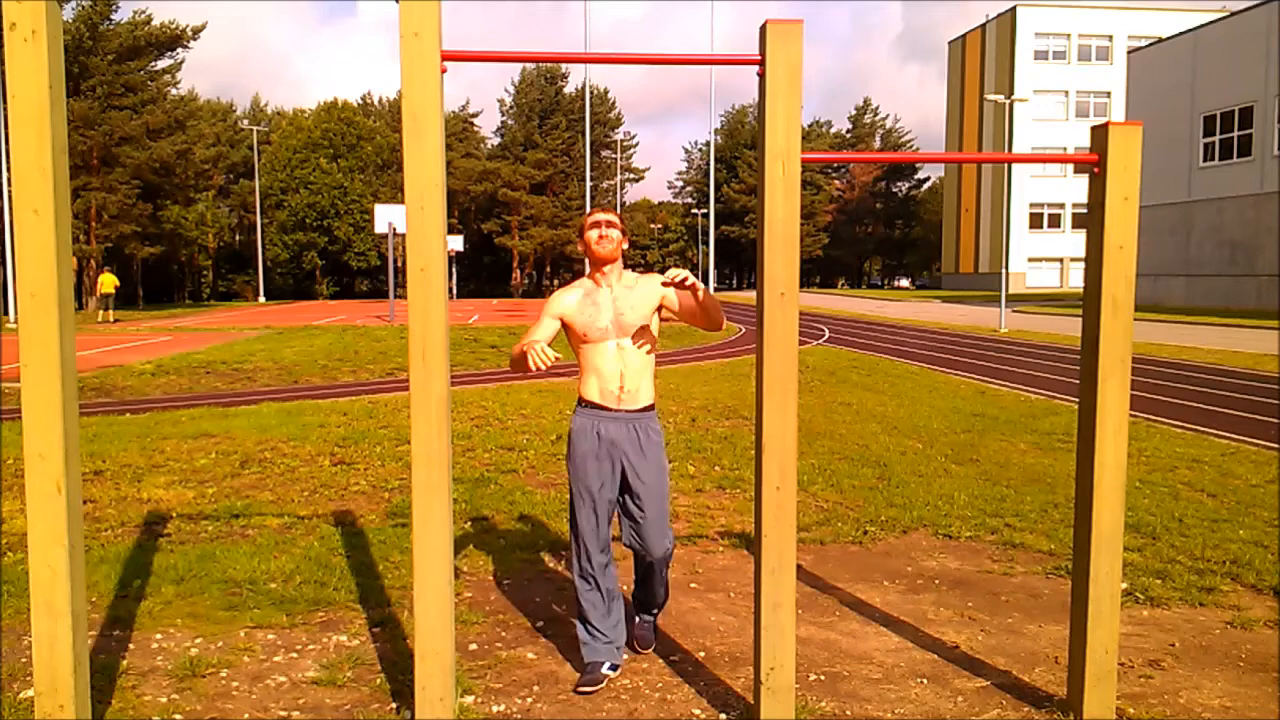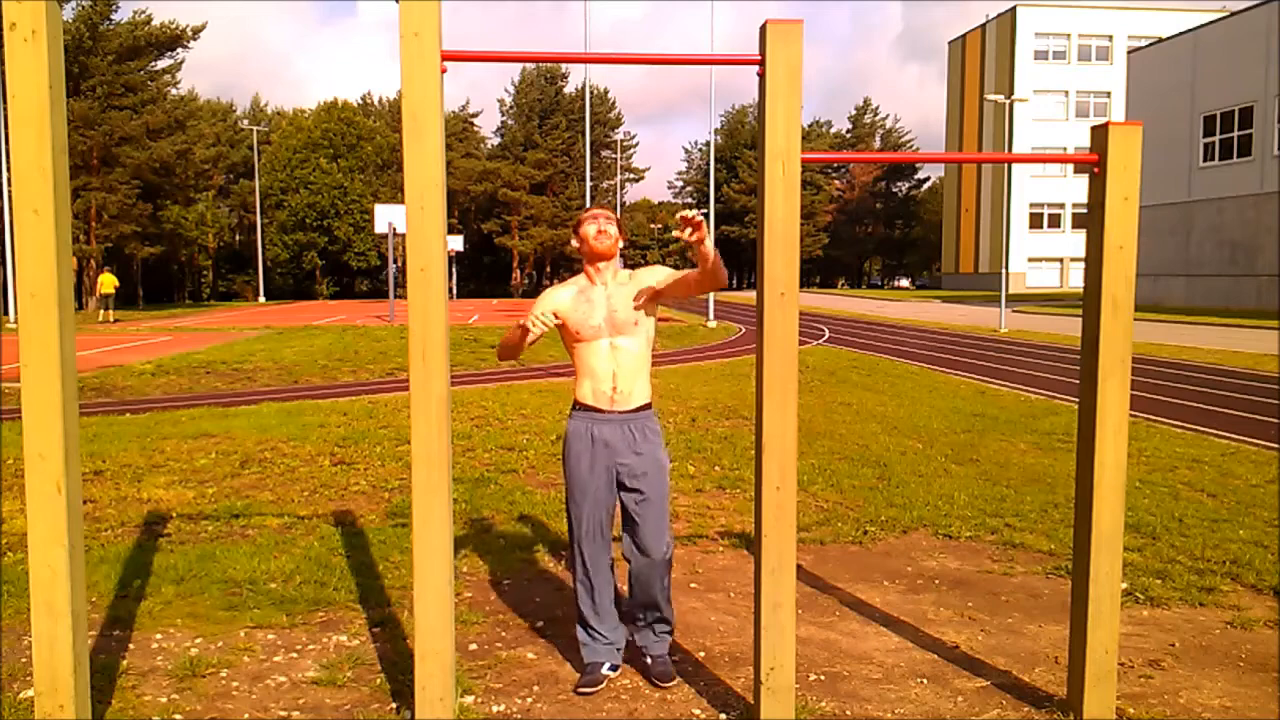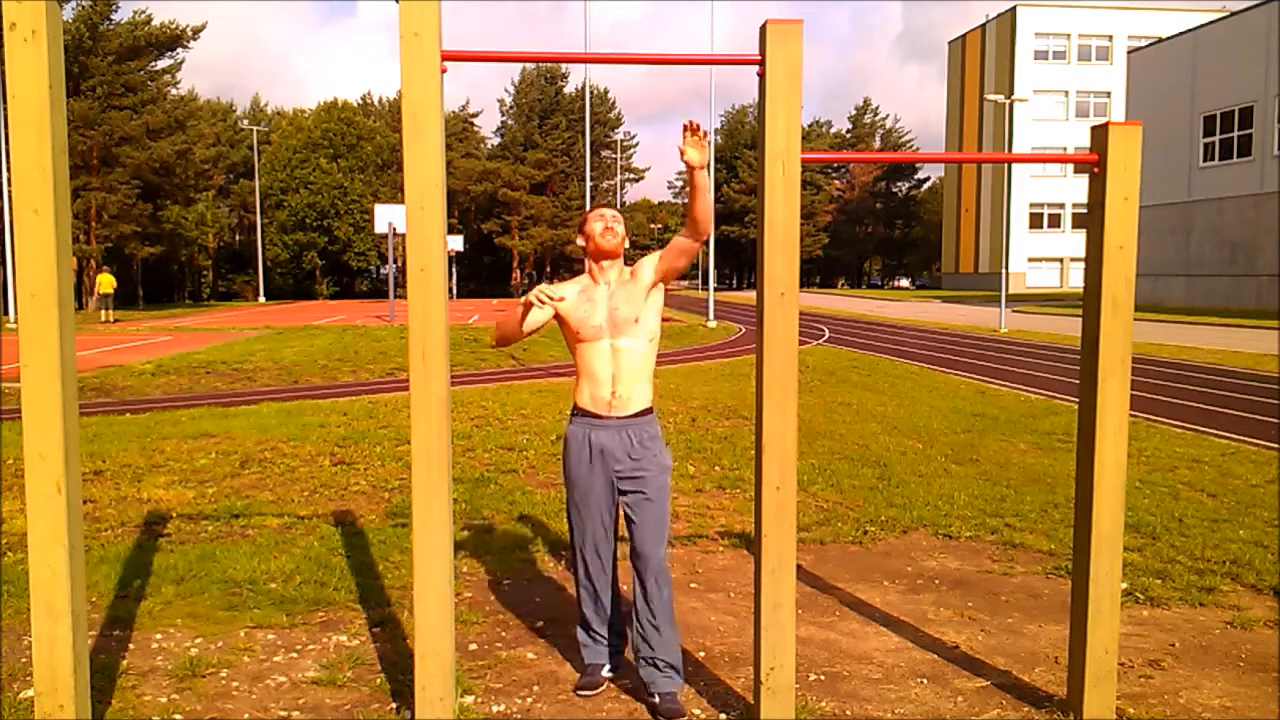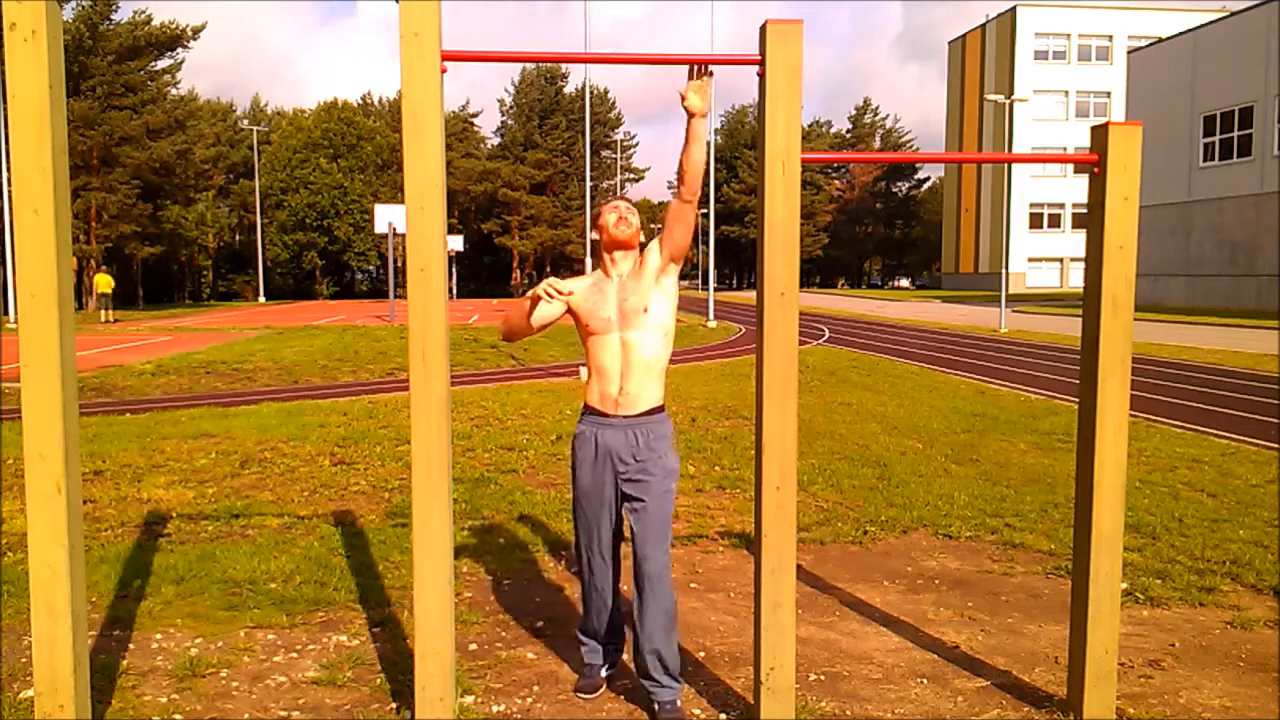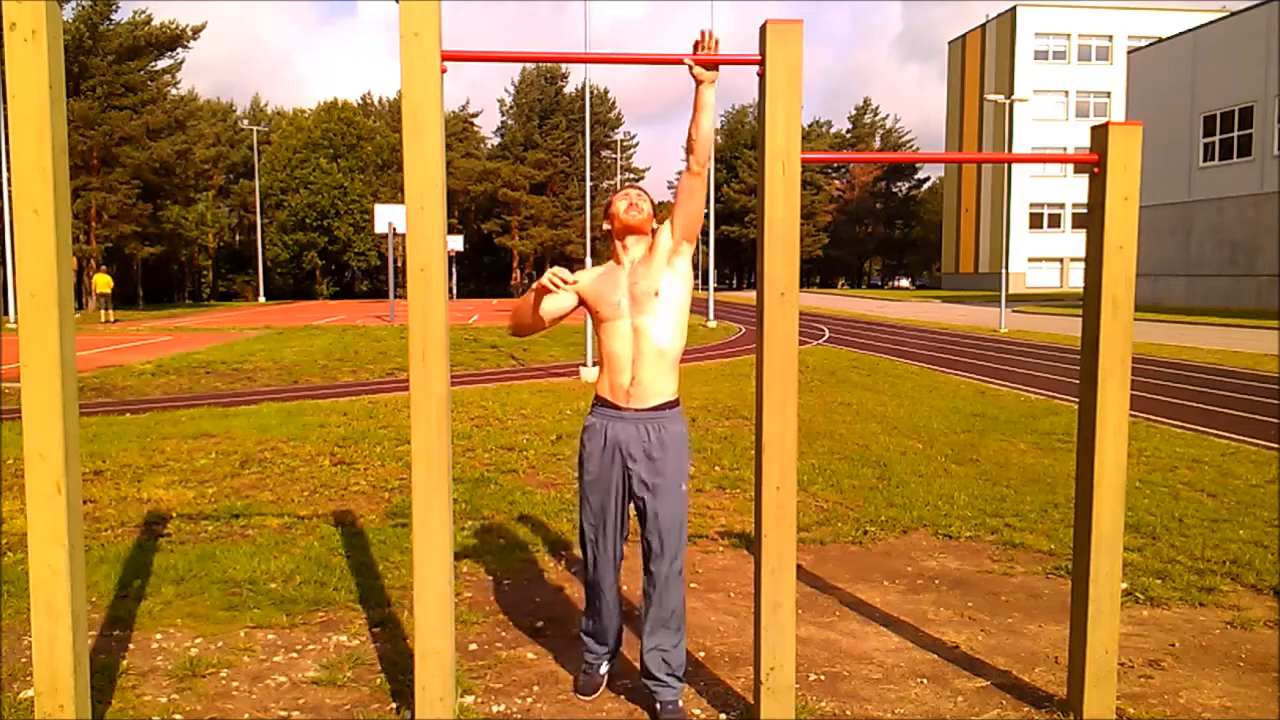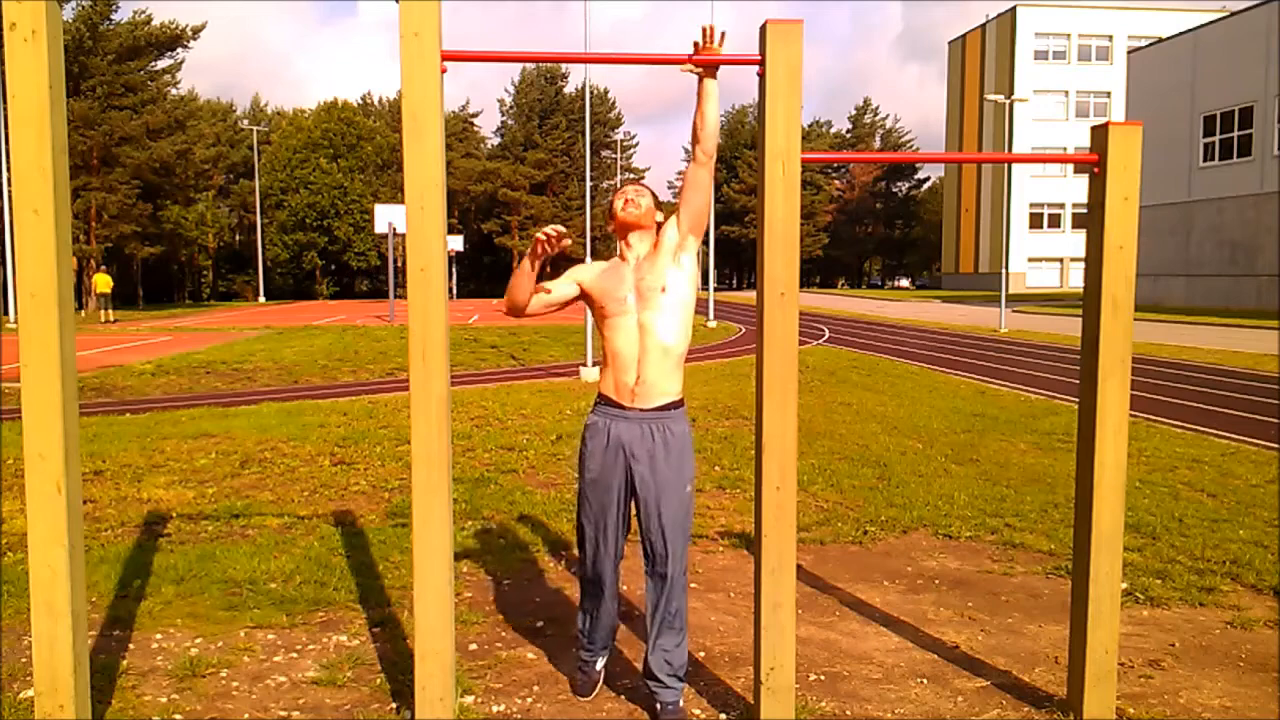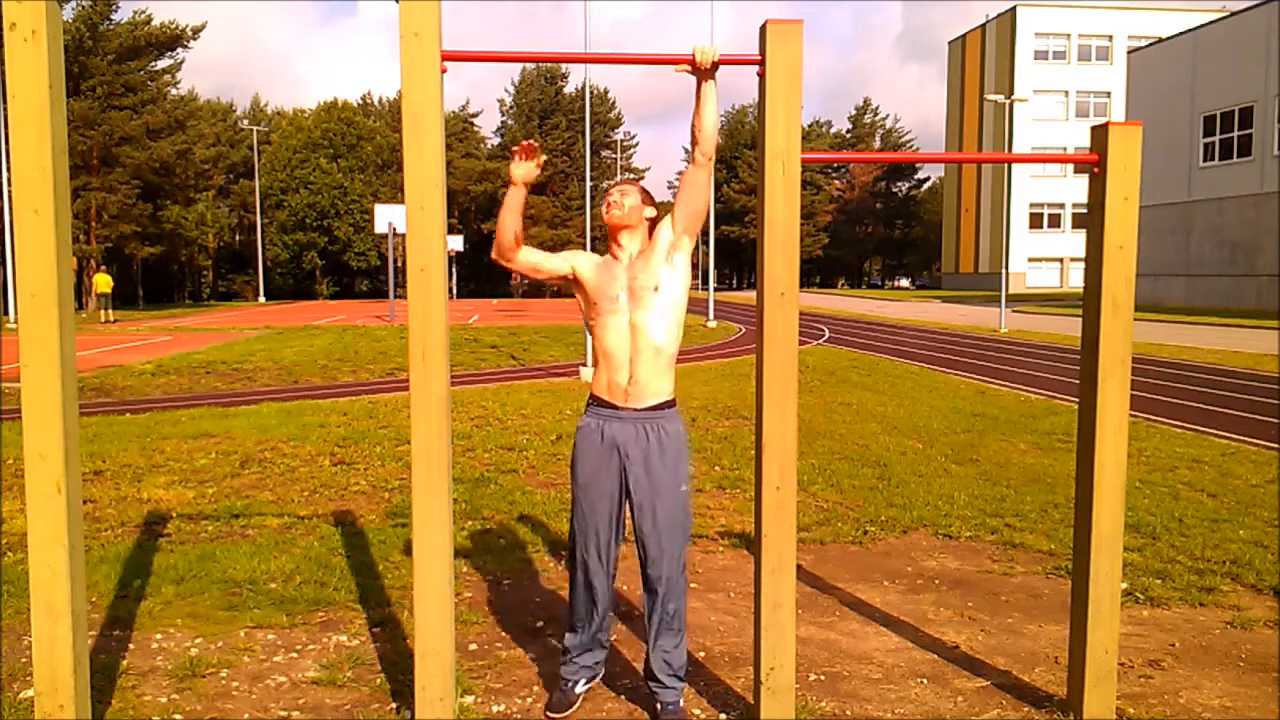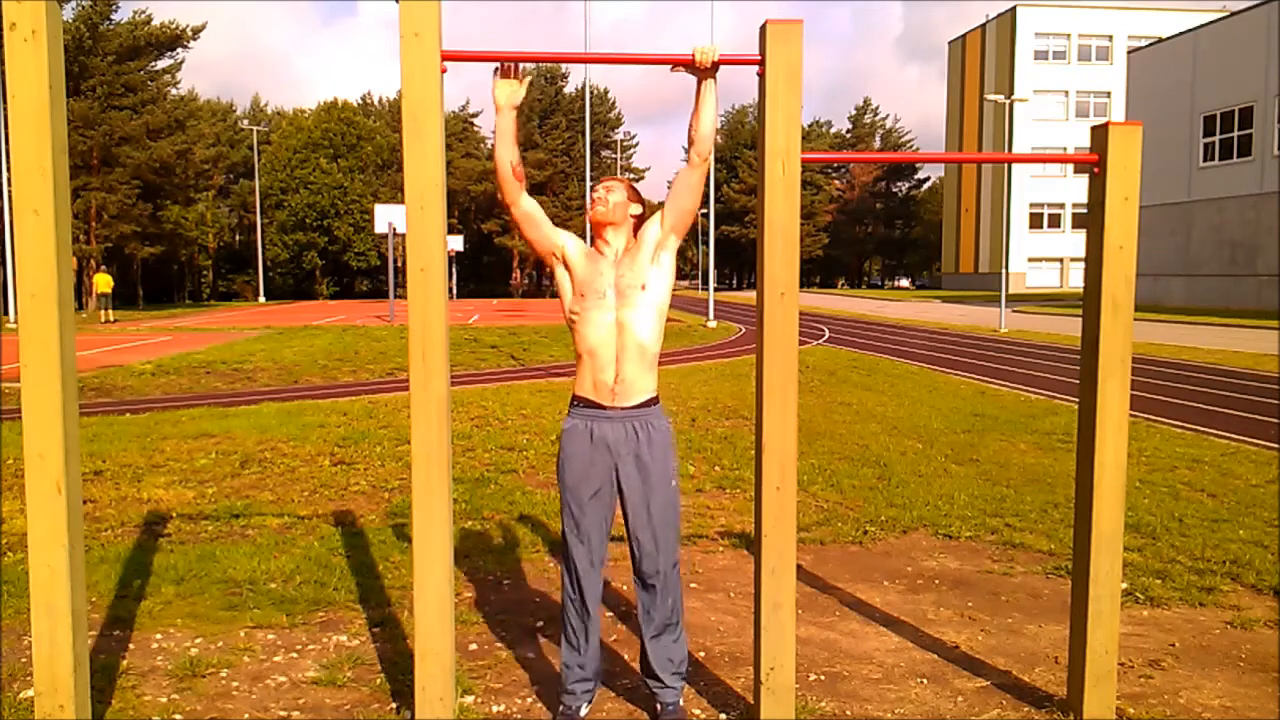
dt=0.2s
person 1, frame 1
left shoulder: (653, 286)
right shoulder: (567, 300)
left elbow: (714, 323)
right elbow: (517, 362)
left wrist: (699, 290)
right wrist: (528, 349)
left hip: (643, 426)
right hip: (591, 427)
left knee: (654, 543)
right knee: (593, 543)
left ankle: (644, 613)
right ankle: (602, 650)
person 1, frame 2
left shoulder: (649, 280)
right shoulder: (561, 297)
left elbow: (714, 282)
right elbow: (506, 351)
left wrist: (703, 244)
right wrist: (524, 326)
left hip: (641, 428)
right hip: (587, 430)
left knee: (653, 546)
right knee: (590, 546)
left ankle: (652, 635)
right ankle: (601, 653)
person 1, frame 3
left shoulder: (651, 276)
right shoulder: (563, 296)
left elbow: (697, 234)
right elbow: (501, 337)
left wrist: (697, 172)
right wrist: (528, 306)
left hip: (641, 434)
right hip: (585, 435)
left knee: (652, 557)
right knee: (593, 554)
right ankle: (600, 654)
person 1, frame 4
left shoulder: (663, 267)
right shoulder: (576, 289)
left elbow: (688, 195)
right elbow: (509, 331)
left wrist: (697, 118)
right wrist: (535, 297)
left hip: (650, 436)
right hip: (594, 434)
left knee: (652, 561)
right knee: (596, 557)
right ankle: (599, 656)
person 1, frame 5
left shoulder: (675, 251)
right shoulder: (588, 280)
left elbow: (697, 165)
right elbow: (520, 327)
left wrist: (704, 88)
right wrist: (540, 289)
left hip: (663, 430)
right hip: (603, 427)
left knee: (663, 560)
right knee: (600, 554)
right ankle: (598, 652)
person 1, frame 6
left shoulder: (681, 245)
right shoulder: (593, 274)
left elbow: (703, 156)
right elbow: (517, 306)
left wrist: (708, 80)
right wrist: (534, 256)
left hip: (666, 429)
right hip: (607, 427)
left knee: (668, 560)
right knee: (598, 550)
right ankle: (593, 649)
person 1, frame 7
left shoulder: (673, 246)
right shoulder: (583, 267)
left elbow: (703, 160)
right elbow: (506, 253)
left wrist: (706, 80)
right wrist: (517, 185)
left hip: (660, 428)
right hip: (599, 426)
left knee: (664, 563)
right knee: (591, 556)
right ankle: (580, 666)
person 1, frame 8
left shoulder: (658, 245)
right shoulder: (567, 255)
left elbow: (697, 159)
right elbow: (513, 188)
left wrist: (706, 81)
right wrist: (506, 107)
left hip: (646, 426)
right hip: (584, 426)
left knee: (657, 561)
right knee: (582, 561)
